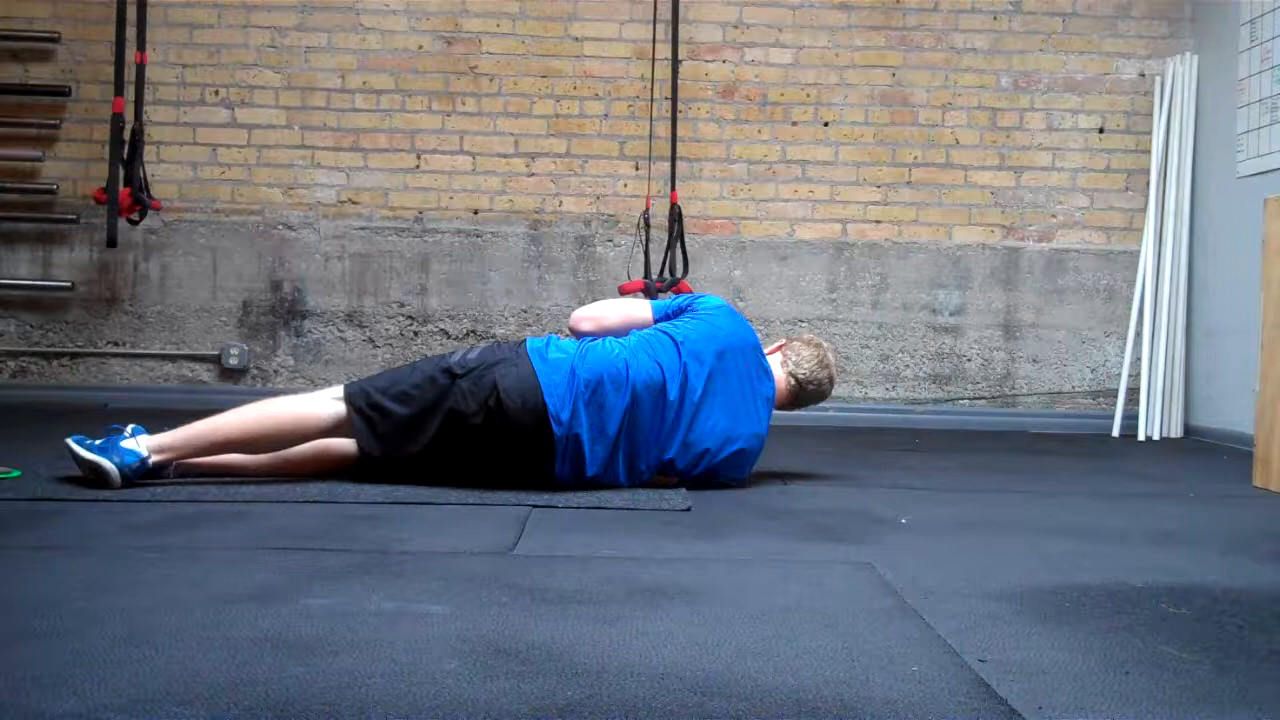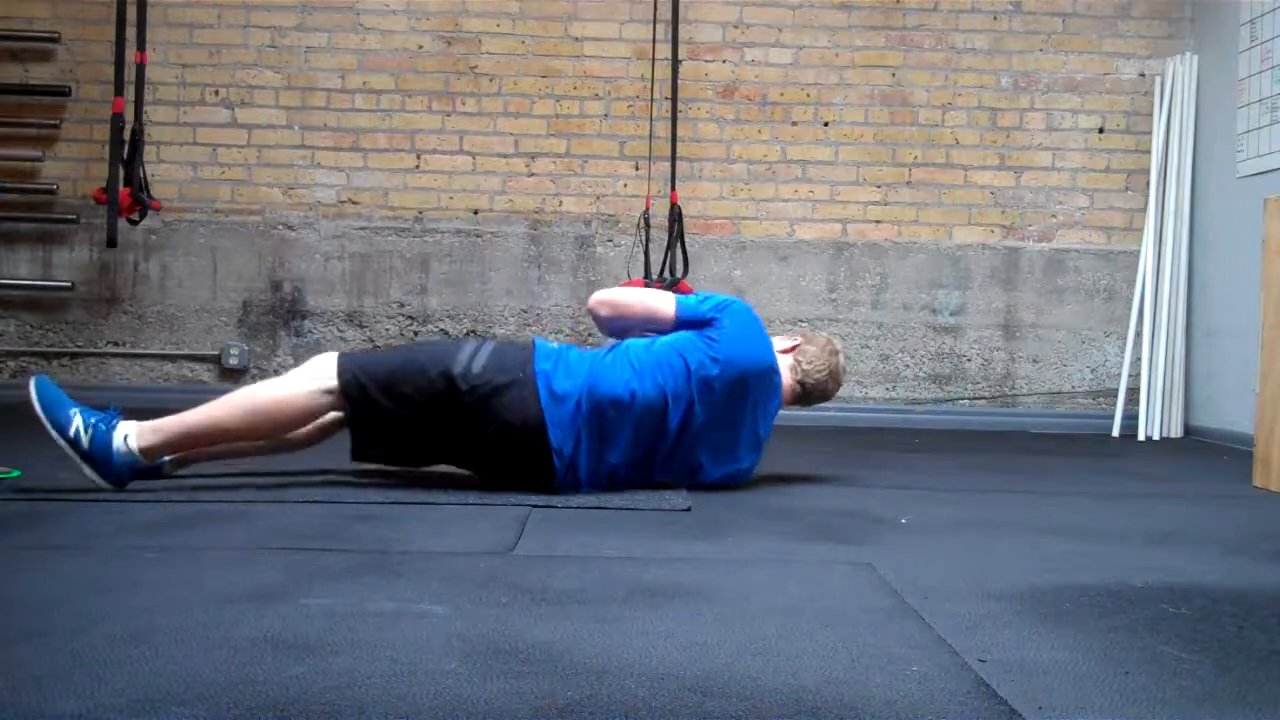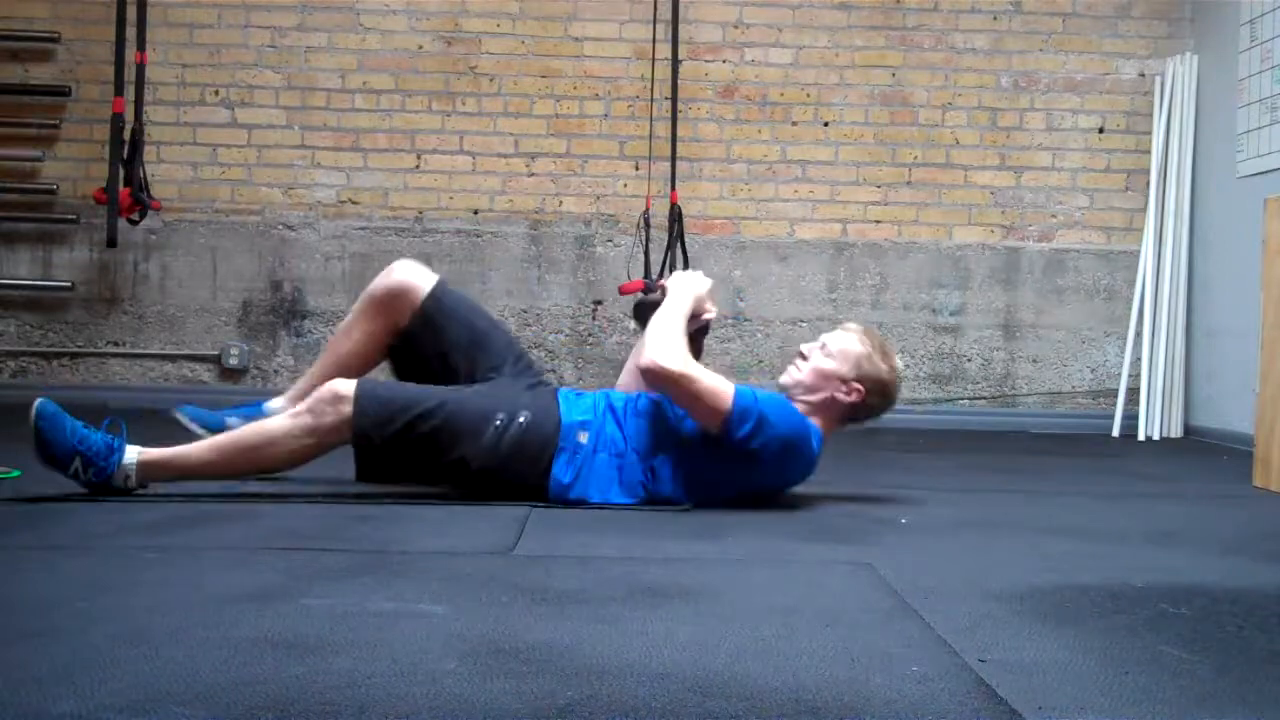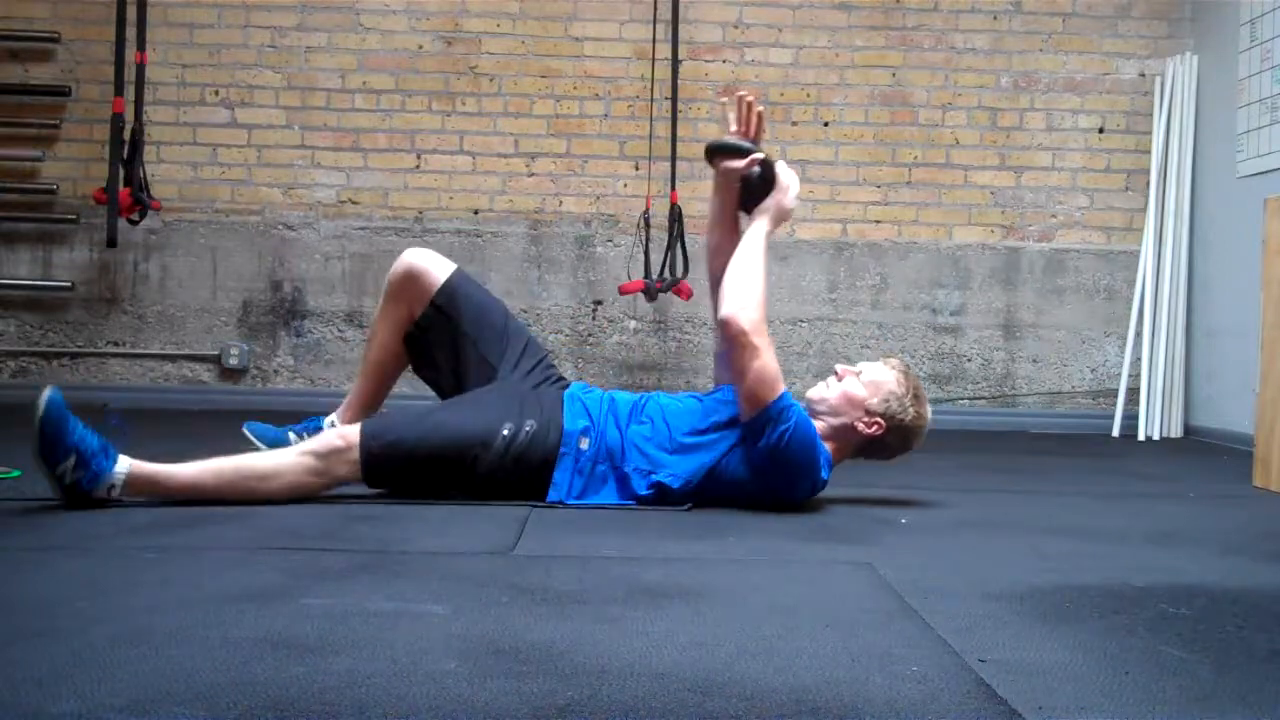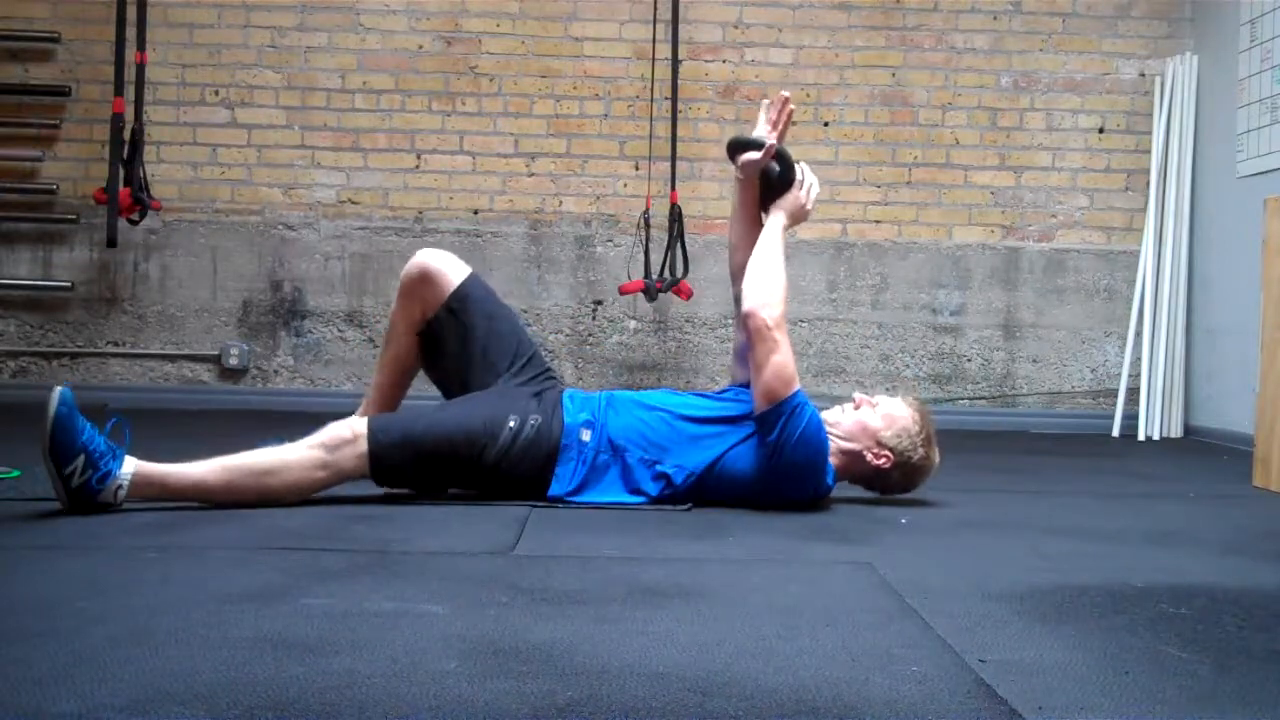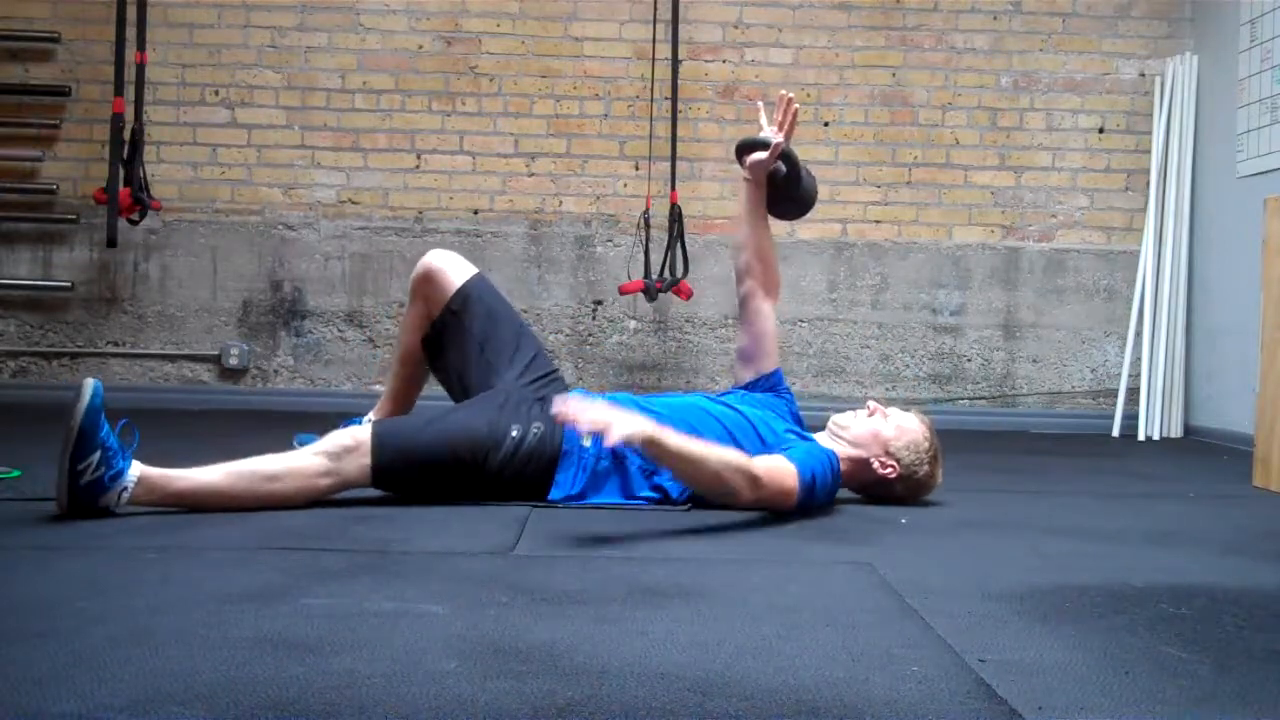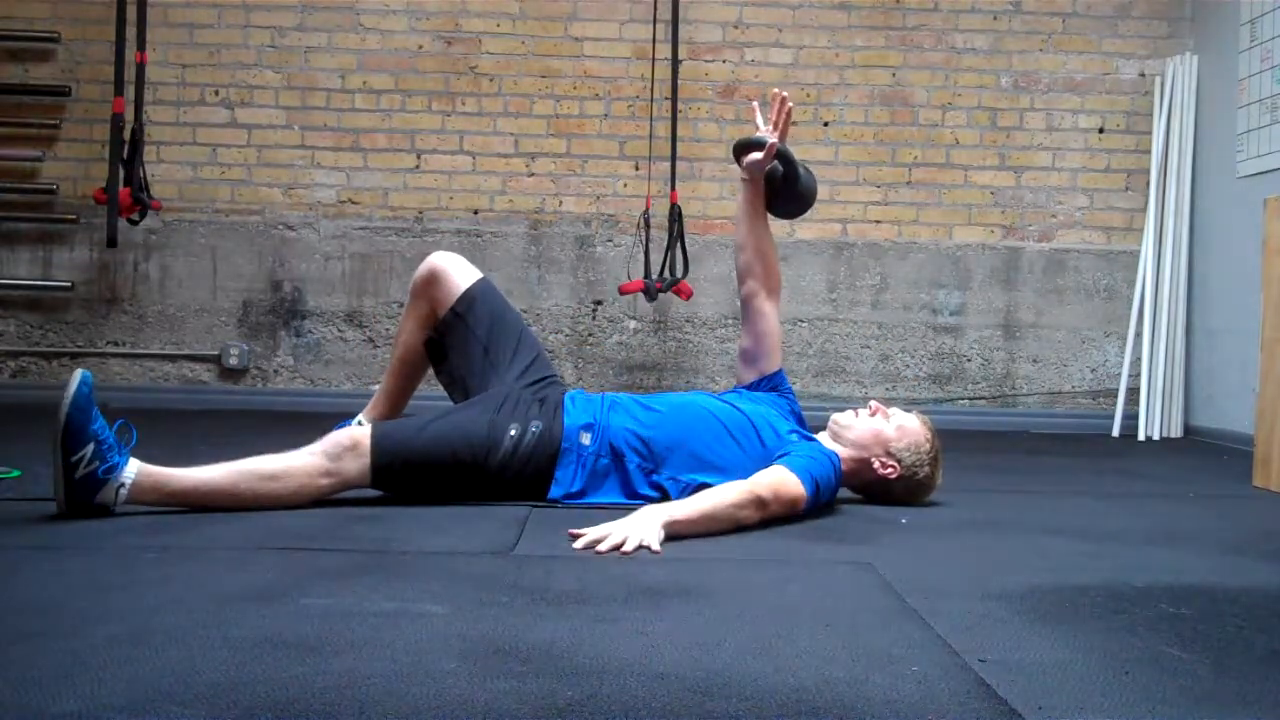
dt=0.7s
person 1, frame 1
left shoulder: (722, 319)
right shoulder: (742, 450)
left elbow: (585, 319)
right elbow: (654, 464)
left hip: (528, 380)
right hip: (547, 460)
left knee: (335, 411)
right knee: (349, 447)
left ankle: (145, 451)
right ankle: (167, 459)
person 1, frame 2
left shoulder: (739, 325)
right shoulder: (740, 448)
left elbow: (606, 303)
right elbow: (655, 457)
left hip: (534, 392)
right hip: (554, 460)
left knee: (330, 376)
right knee: (344, 403)
left ankle: (129, 440)
right ankle: (158, 451)
person 1, frame 3
left shoulder: (785, 438)
right shoulder: (774, 434)
left elbow: (657, 368)
left wrist: (677, 297)
right wrist: (675, 312)
left hip: (550, 455)
right hip: (550, 407)
left knee: (336, 407)
right knee: (399, 283)
left ankle: (126, 465)
right ankle: (265, 416)
person 1, frame 4
left shoulder: (795, 459)
right shoulder: (776, 416)
left elbow: (741, 324)
right elbow: (726, 300)
left wrist: (764, 223)
right wrist: (727, 189)
left hip: (553, 455)
right hip: (555, 401)
left knee: (329, 460)
right knee: (416, 270)
left ankle: (112, 474)
right ankle: (341, 423)
person 1, frame 5
left shoulder: (801, 462)
right shoulder: (783, 425)
left elbow: (760, 321)
right elbow: (749, 300)
left wrist: (781, 222)
right wrist: (750, 183)
left hip: (554, 454)
right hip: (551, 404)
left knee: (337, 449)
right knee: (430, 271)
left ankle: (120, 478)
right ankle: (372, 423)
person 1, frame 6
left shoulder: (810, 472)
right shoulder: (782, 416)
left elbow: (744, 479)
right elbow: (756, 296)
left wrist: (640, 427)
right wrist: (756, 184)
left hip: (547, 455)
right hip: (549, 402)
left knee: (337, 460)
right knee: (438, 269)
left ankle: (123, 479)
right ankle: (384, 422)
person 1, frame 7
left shoulder: (812, 469)
right shoulder: (781, 414)
left elbow: (754, 498)
right elbow: (757, 297)
left wrist: (657, 515)
right wrist: (754, 183)
left hip: (547, 455)
right hip: (551, 403)
left knee: (340, 461)
right knee: (441, 273)
left ankle: (121, 480)
right ankle: (377, 421)
